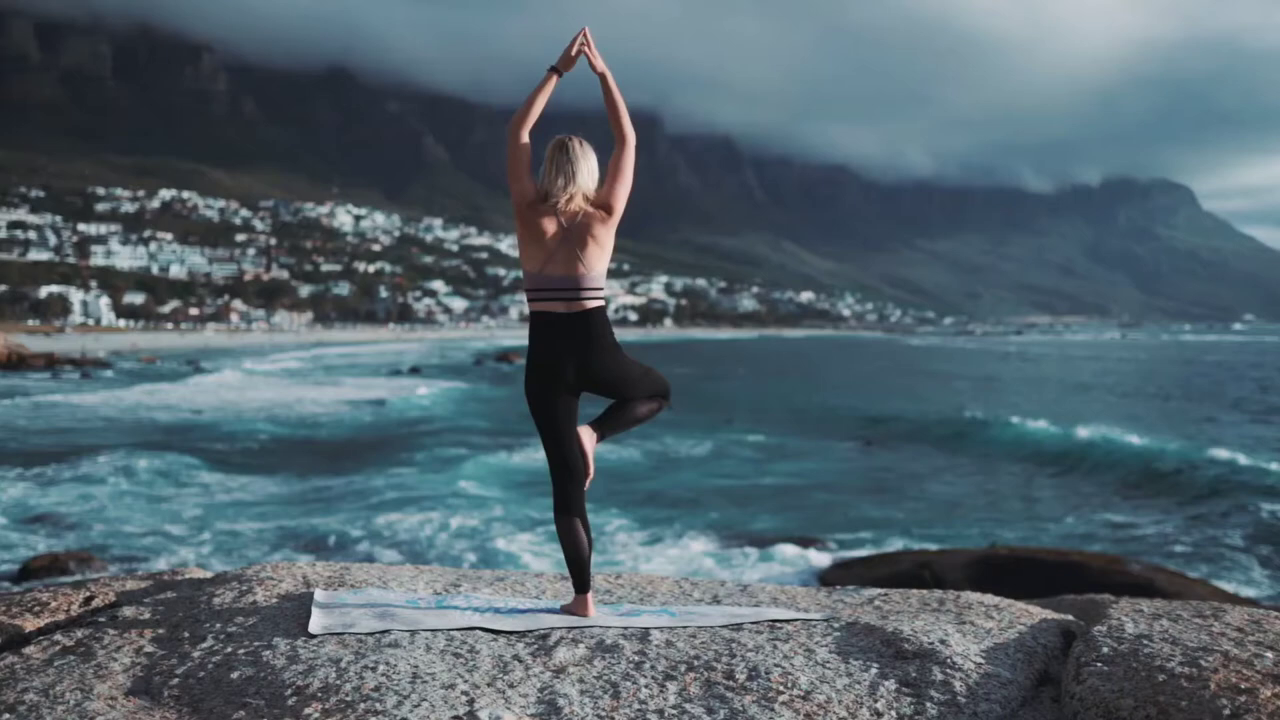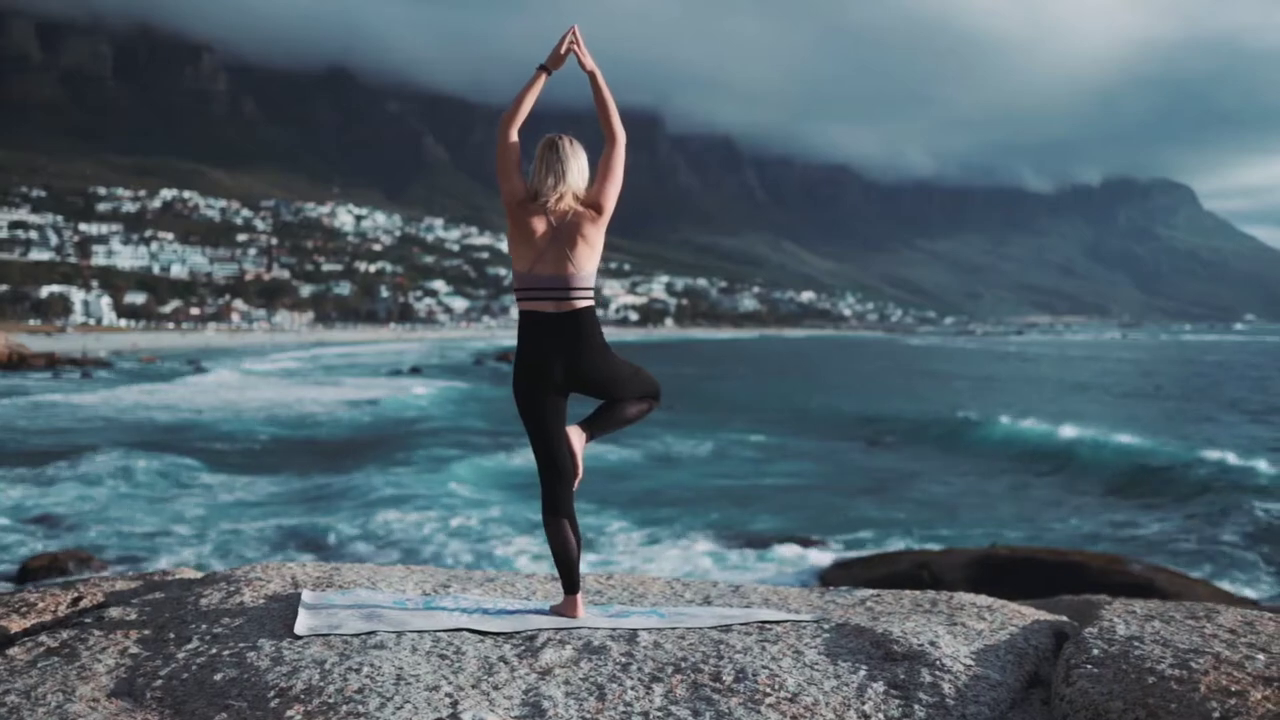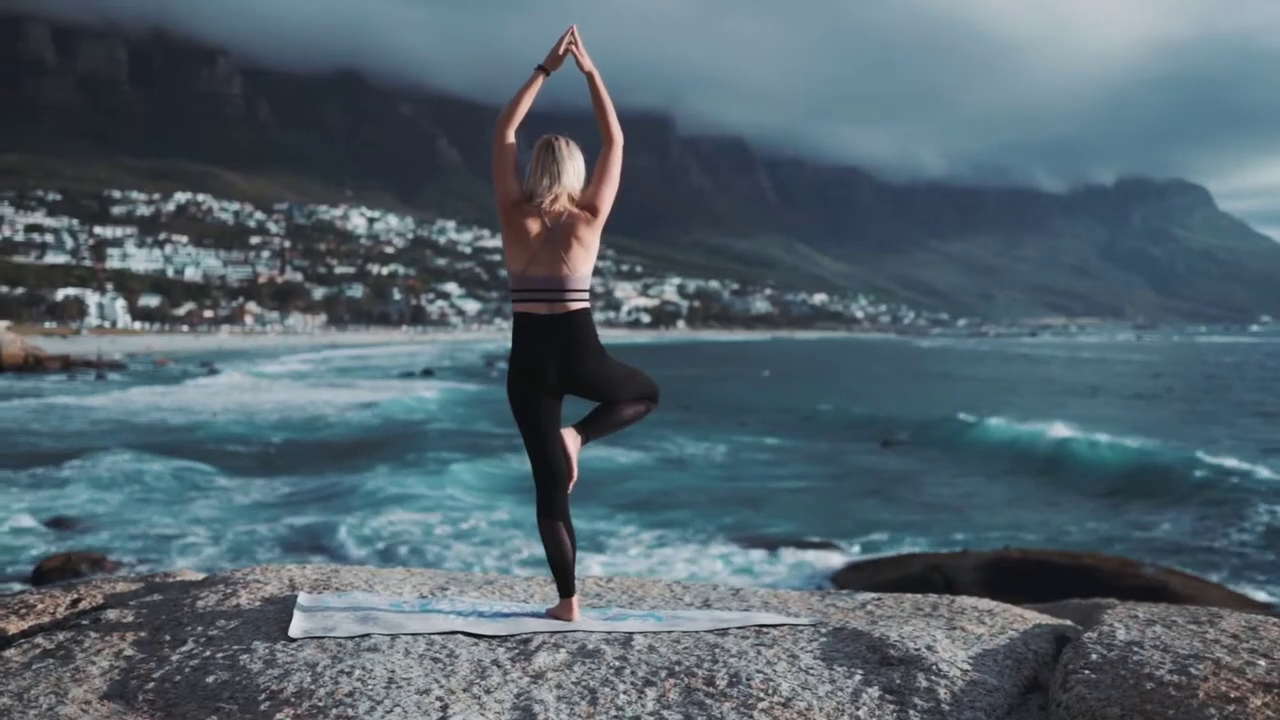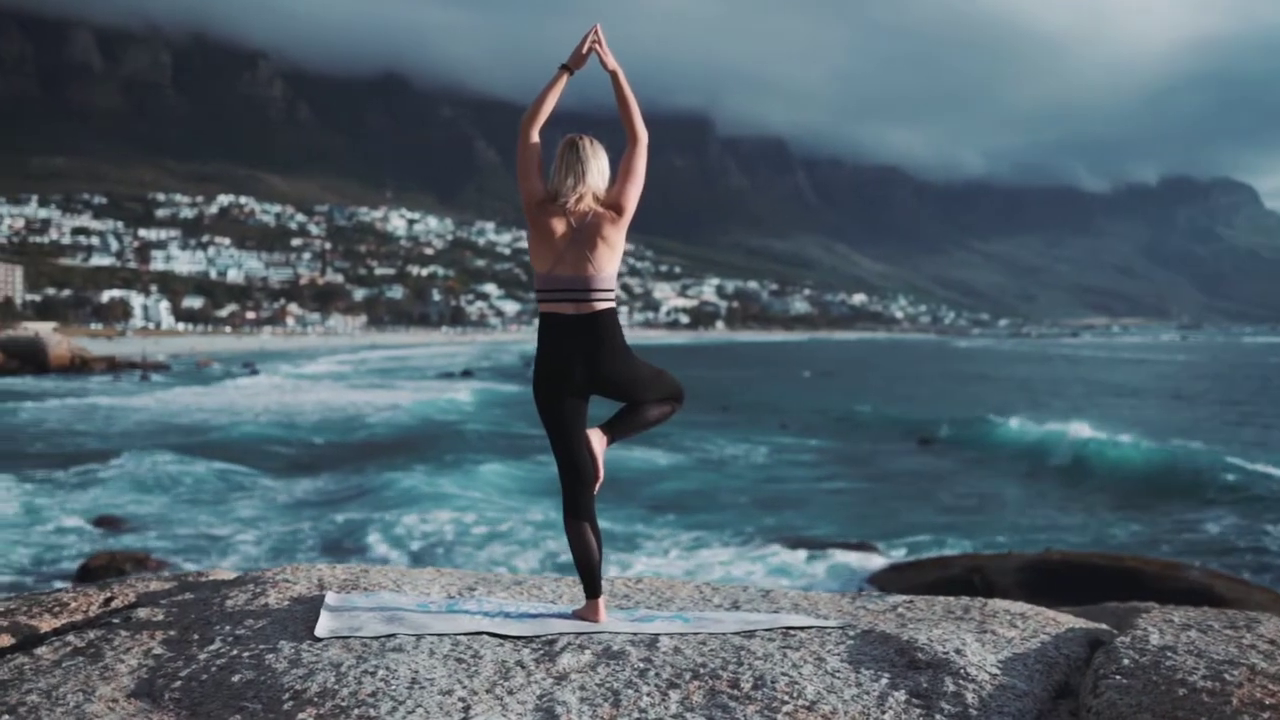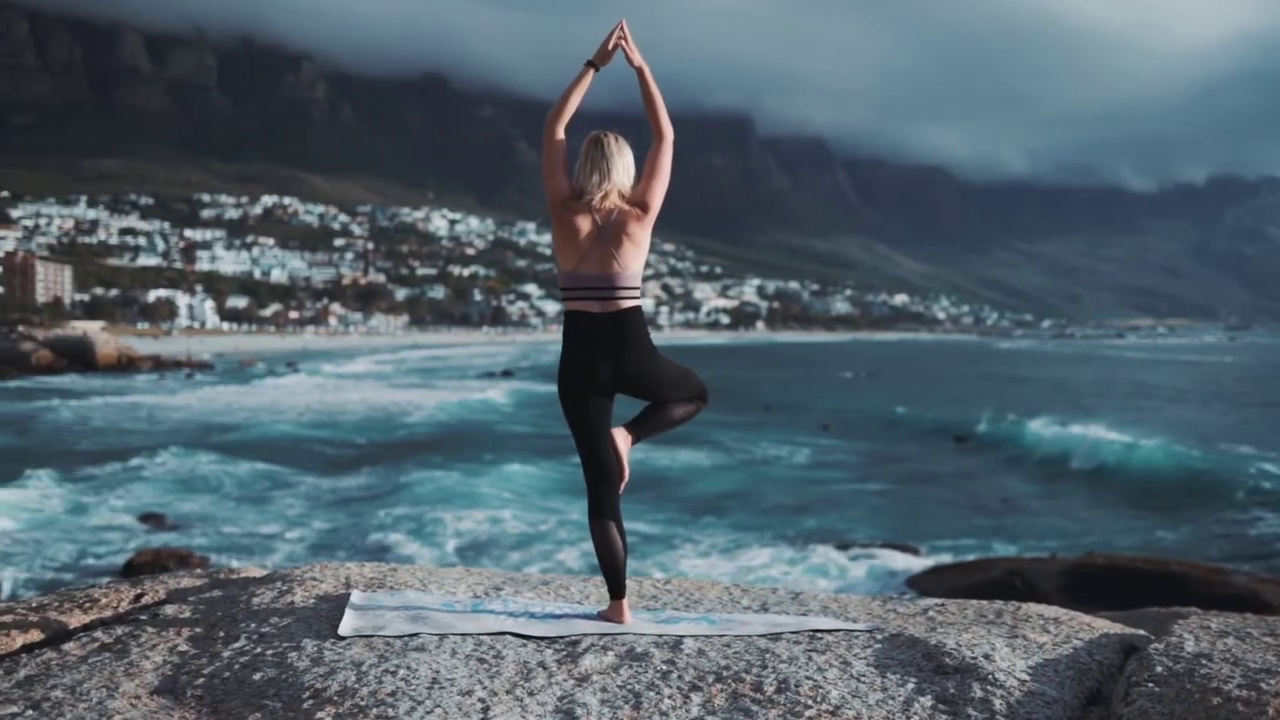
dt=0.5s
person 1, frame 1
left shoulder: (529, 216)
right shoulder: (604, 218)
left elbow: (517, 134)
right elbow: (627, 139)
left wrist: (558, 69)
right wrist: (600, 70)
left hip: (546, 358)
right hip: (596, 352)
left knee: (566, 483)
right knee: (657, 390)
left ankle: (582, 598)
right ankle: (594, 433)
person 1, frame 2
left shoulder: (519, 215)
right shoulder: (594, 217)
left elbow: (507, 132)
right elbow: (617, 138)
left wrist: (547, 68)
right wrist: (591, 69)
left hip: (535, 357)
right hip: (584, 351)
left knee: (555, 484)
right knee: (647, 392)
left ankle: (572, 599)
right ankle: (583, 434)
person 1, frame 3
left shoulder: (514, 216)
right shoulder: (589, 219)
left elbow: (504, 133)
right elbow: (614, 140)
left wrist: (545, 69)
right wrist: (589, 70)
left hip: (528, 359)
right hip: (579, 354)
left knee: (549, 486)
right knee: (645, 393)
left ankle: (567, 602)
right ankle: (578, 436)
person 1, frame 4
left shoulder: (539, 216)
right shoulder: (614, 218)
left elbow: (528, 132)
right elbow: (640, 139)
left wrist: (569, 67)
right wrist: (612, 68)
left hip: (555, 360)
right hip: (605, 355)
left knee: (575, 487)
right knee: (671, 393)
left ankle: (594, 603)
right ankle: (604, 436)
person 1, frame 5
left shoulder: (564, 214)
right shoulder: (640, 216)
left elbow: (554, 130)
right elbow: (666, 136)
left wrist: (595, 64)
right wrist: (639, 65)
left hip: (580, 359)
right hip: (631, 353)
left knee: (601, 487)
right knee: (695, 392)
left ankle: (619, 605)
right ankle: (629, 436)
